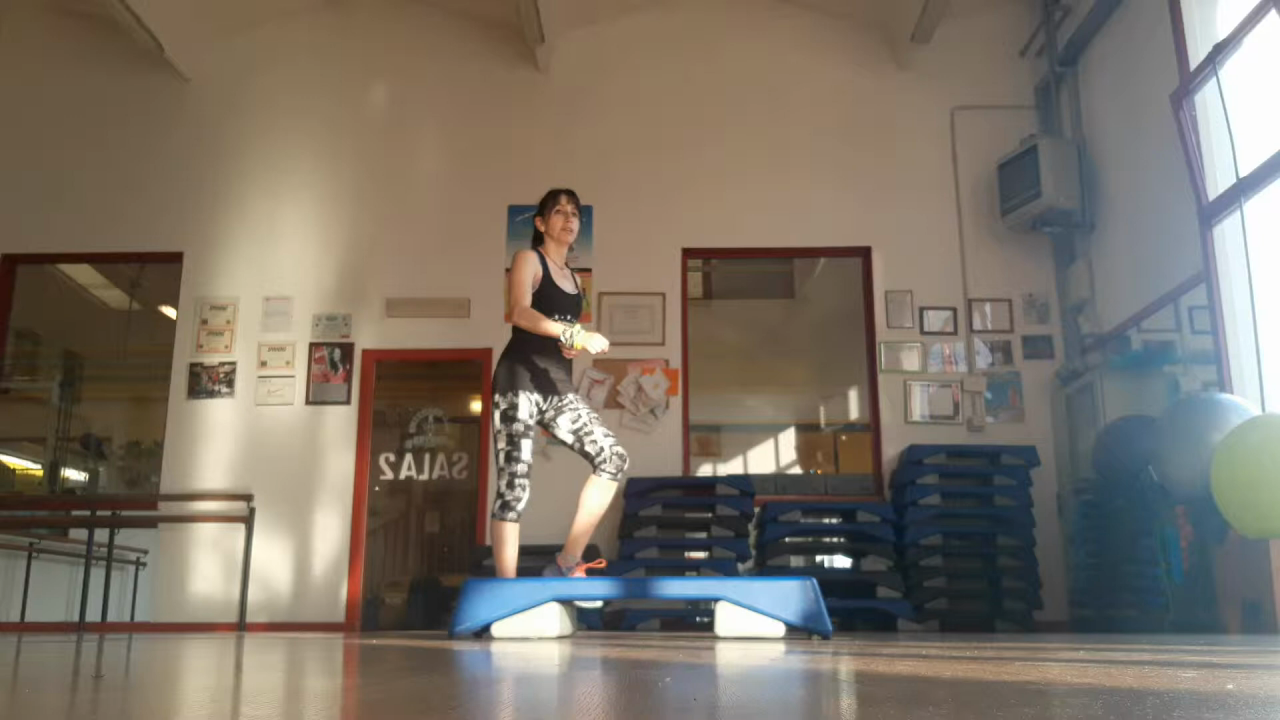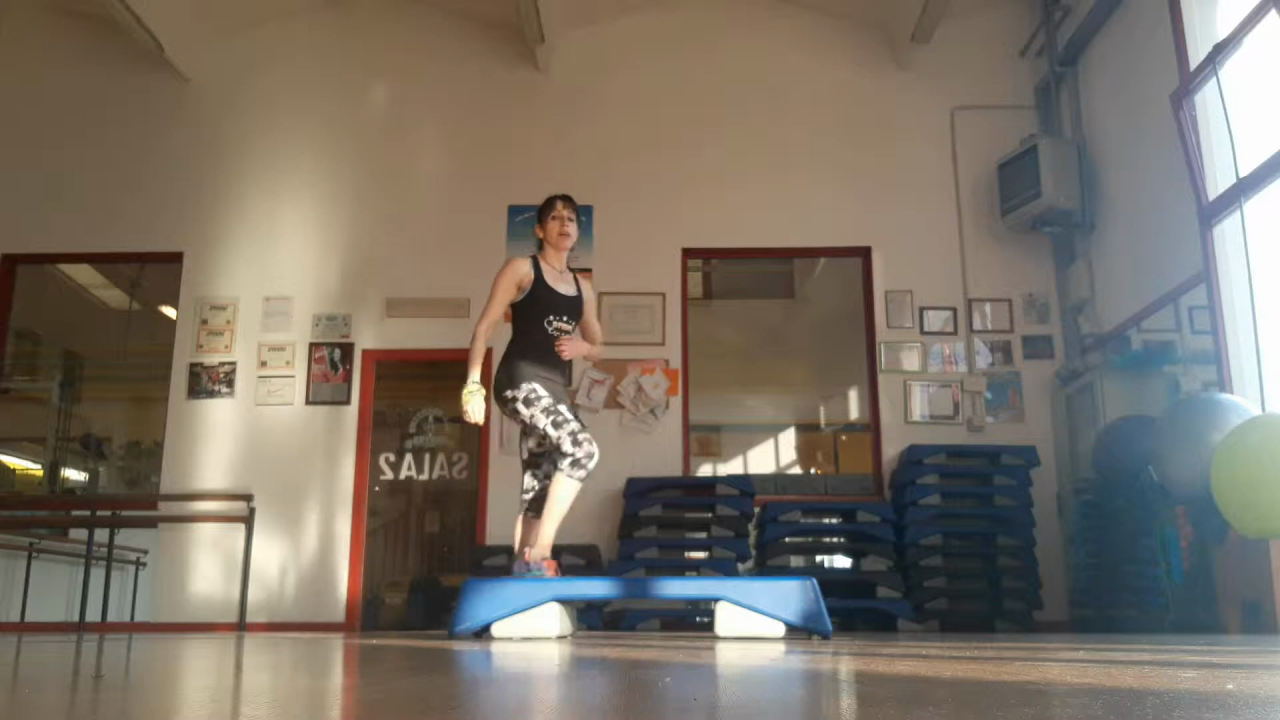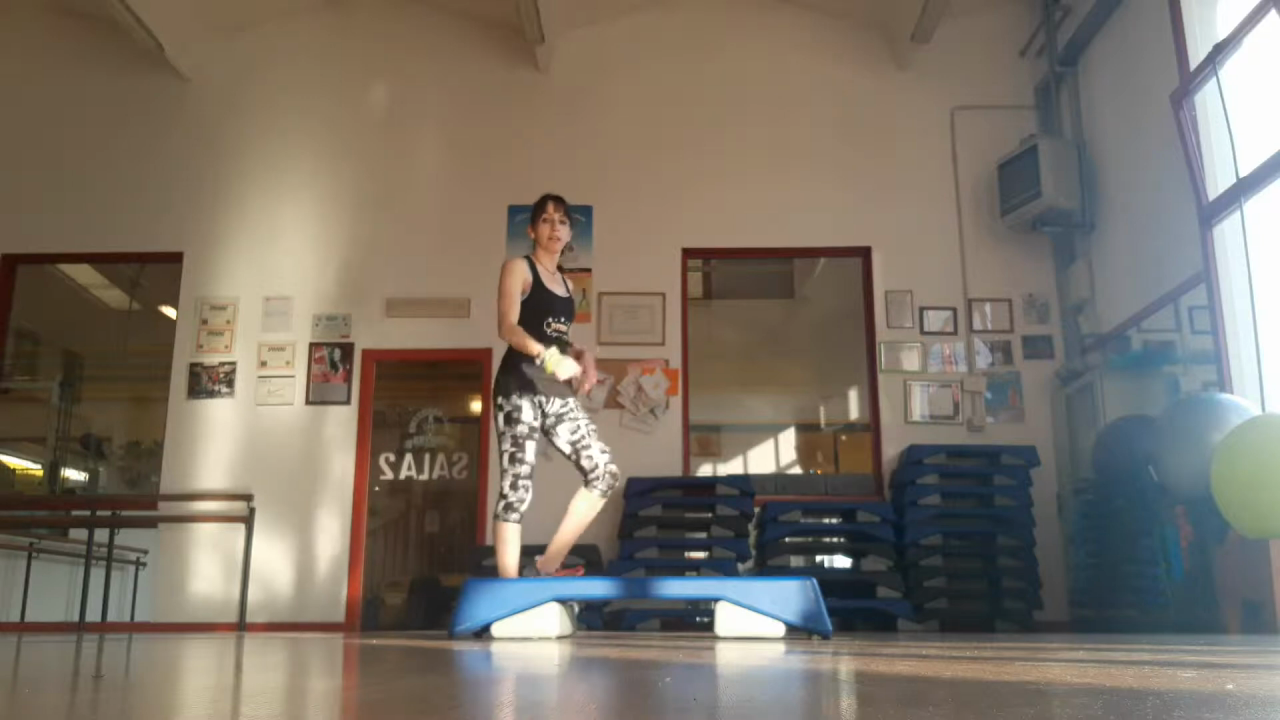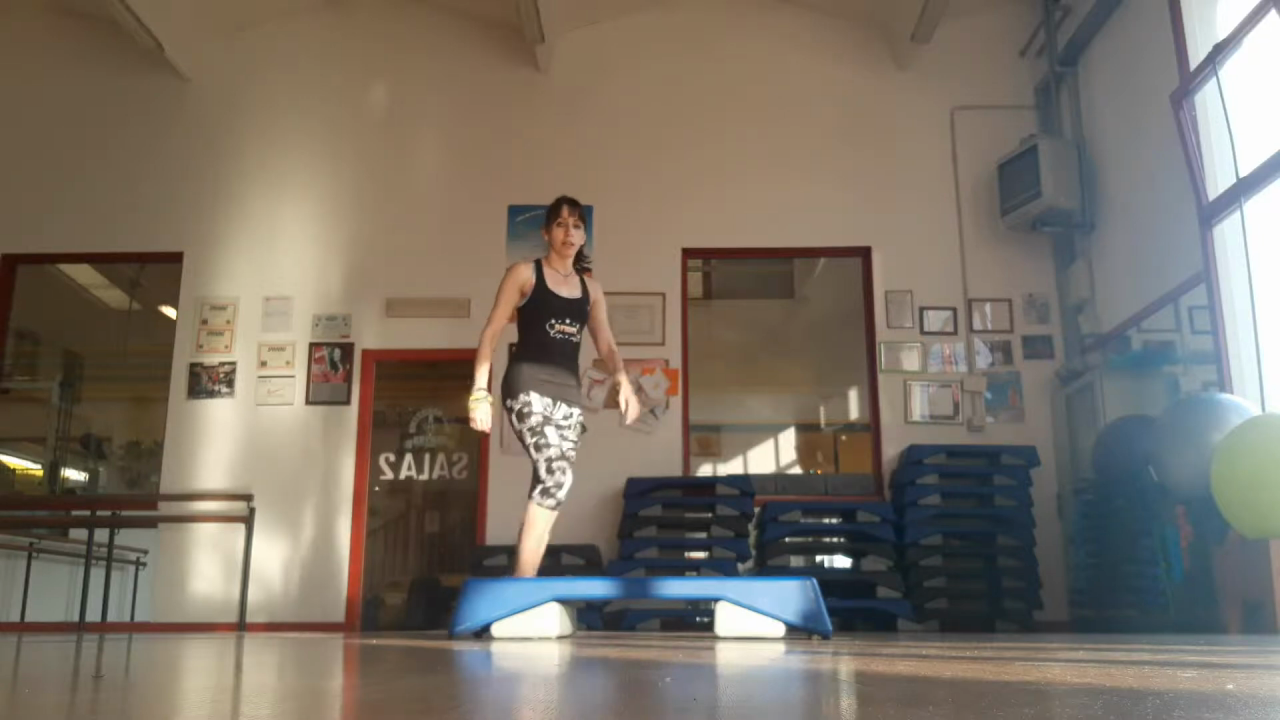
dt=0.5s
person 1, frame 1
left shoulder: (574, 279)
right shoulder: (528, 260)
right elbow: (520, 312)
left wrist: (576, 342)
right wrist: (574, 335)
left hip: (557, 386)
right hip: (519, 381)
left knee: (613, 458)
right knee: (514, 486)
left ankle: (567, 563)
person 1, frame 2
left shoulder: (583, 287)
right shoulder: (521, 268)
left elbow: (597, 348)
right elbow: (484, 327)
left wrist: (581, 347)
right wrist: (473, 385)
left hip: (557, 390)
right hip: (520, 380)
left knee: (539, 492)
right knee: (583, 450)
right ankle: (536, 555)
person 1, frame 3
left shoulder: (565, 284)
right shoulder: (518, 268)
right elbow: (507, 324)
left wrist: (581, 359)
right wrist: (547, 356)
left hip: (559, 394)
right hip: (523, 388)
left knee: (605, 473)
right knee: (517, 490)
left ankle: (546, 567)
person 1, frame 4
left shoulder: (590, 287)
right shoulder: (524, 274)
left elbow: (606, 347)
right elbow: (490, 334)
left wrist: (624, 383)
right wrist: (480, 392)
left hip: (568, 394)
right hip: (527, 386)
left knee: (549, 491)
right knee: (555, 475)
right ankle: (522, 580)
